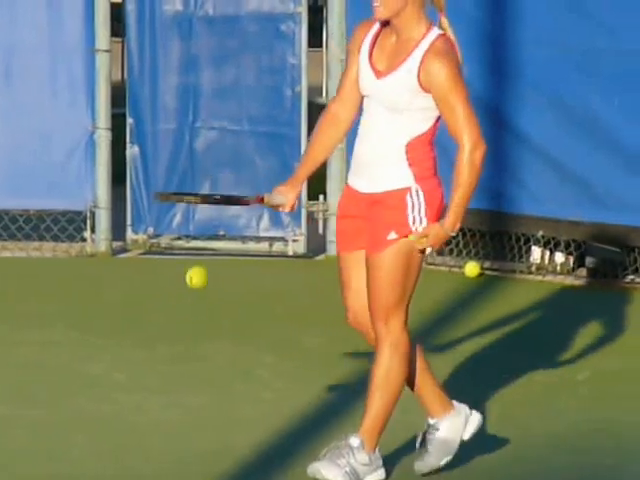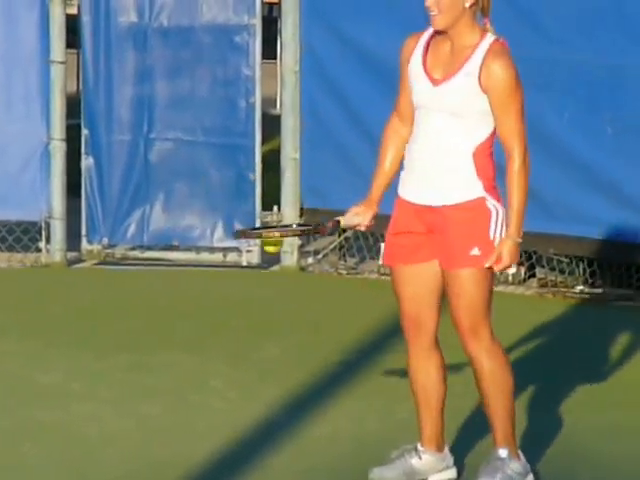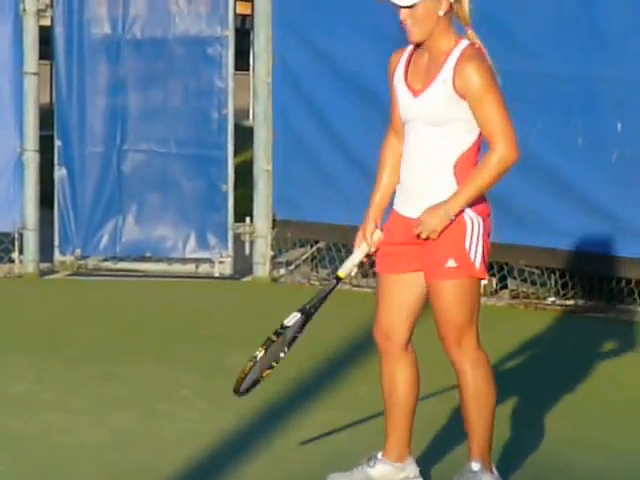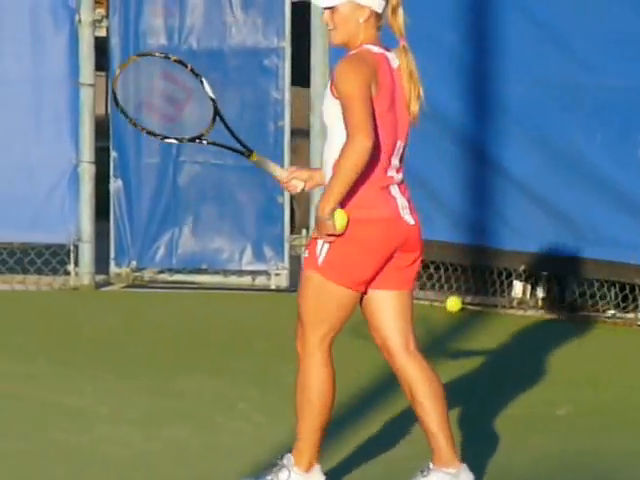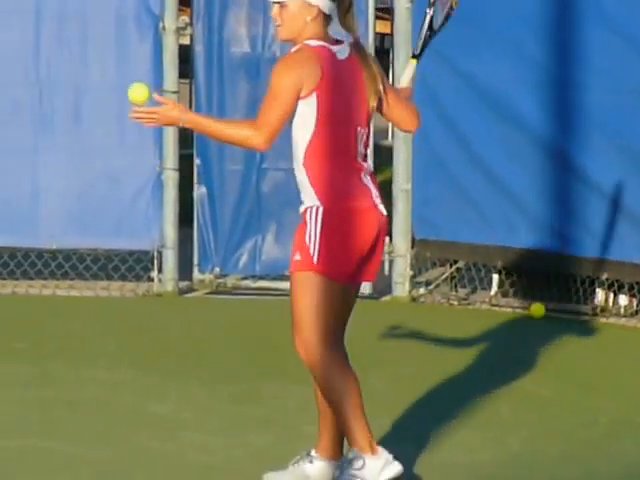
dt=1s
person 1, frame 1
left shoulder: (436, 58)
left elbow: (472, 145)
right elbow: (341, 111)
left wrist: (451, 221)
right wrist: (299, 178)
left hip: (407, 199)
right hip: (360, 193)
left knee: (386, 323)
right knee: (361, 318)
right ankle: (447, 414)
person 1, frame 2
left shoulder: (494, 61)
right shoulder: (415, 47)
left elbow: (517, 153)
left wrist: (513, 231)
right wrist: (373, 198)
left hip: (467, 208)
right hip: (413, 207)
left knee: (474, 335)
right knee: (416, 332)
person 1, frame 3
left shoulder: (469, 65)
right shoulder: (402, 61)
left elbow: (506, 149)
left wrist: (450, 206)
right wrist: (374, 212)
left hip: (455, 221)
right hip: (405, 220)
left knee: (460, 345)
right knee: (389, 336)
person 1, frame 4
left shoulder: (355, 67)
right shoulder: (400, 70)
left elbow: (361, 144)
left wrist: (330, 204)
right wrist: (319, 177)
left hip: (356, 223)
right hip: (398, 222)
left knee: (312, 346)
right knee: (401, 351)
person 1, frame 5
left shoulder: (298, 61)
right shoulder: (357, 58)
left elbow: (260, 135)
right elbow: (409, 119)
left wrist: (182, 116)
right wrist: (401, 100)
left hip: (332, 214)
right hip: (366, 210)
left knee: (313, 345)
right knee: (325, 343)
